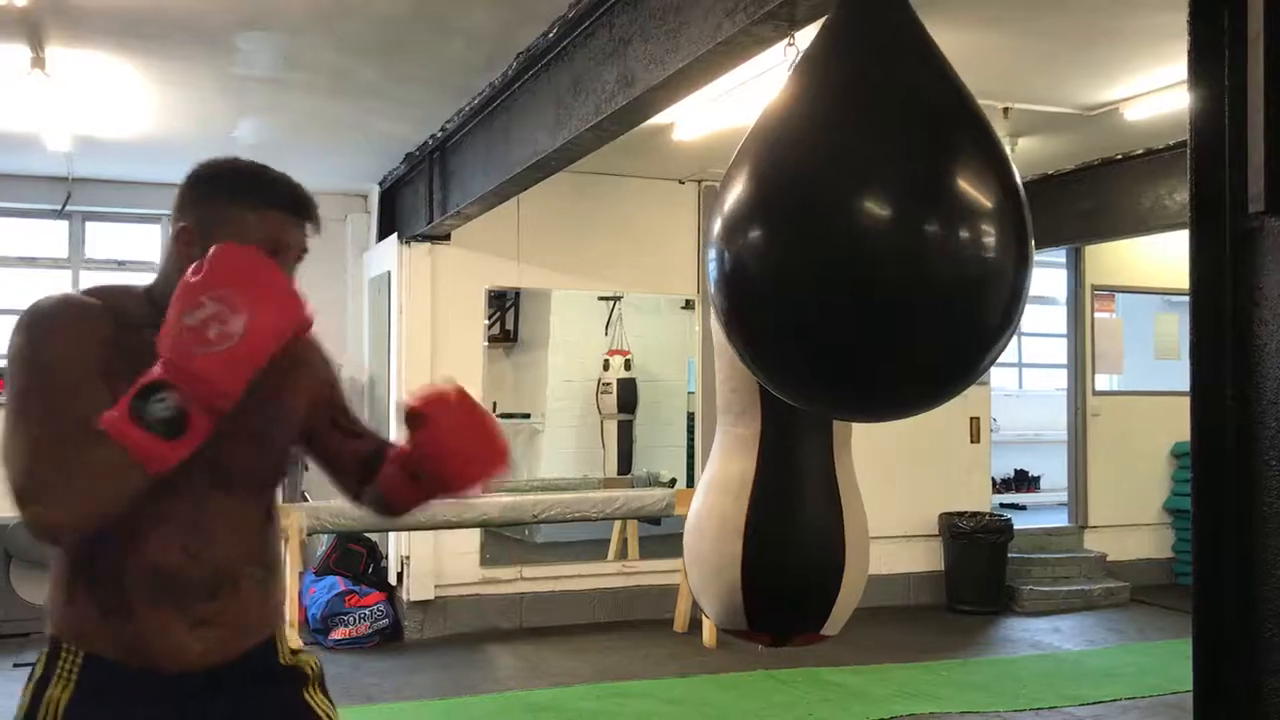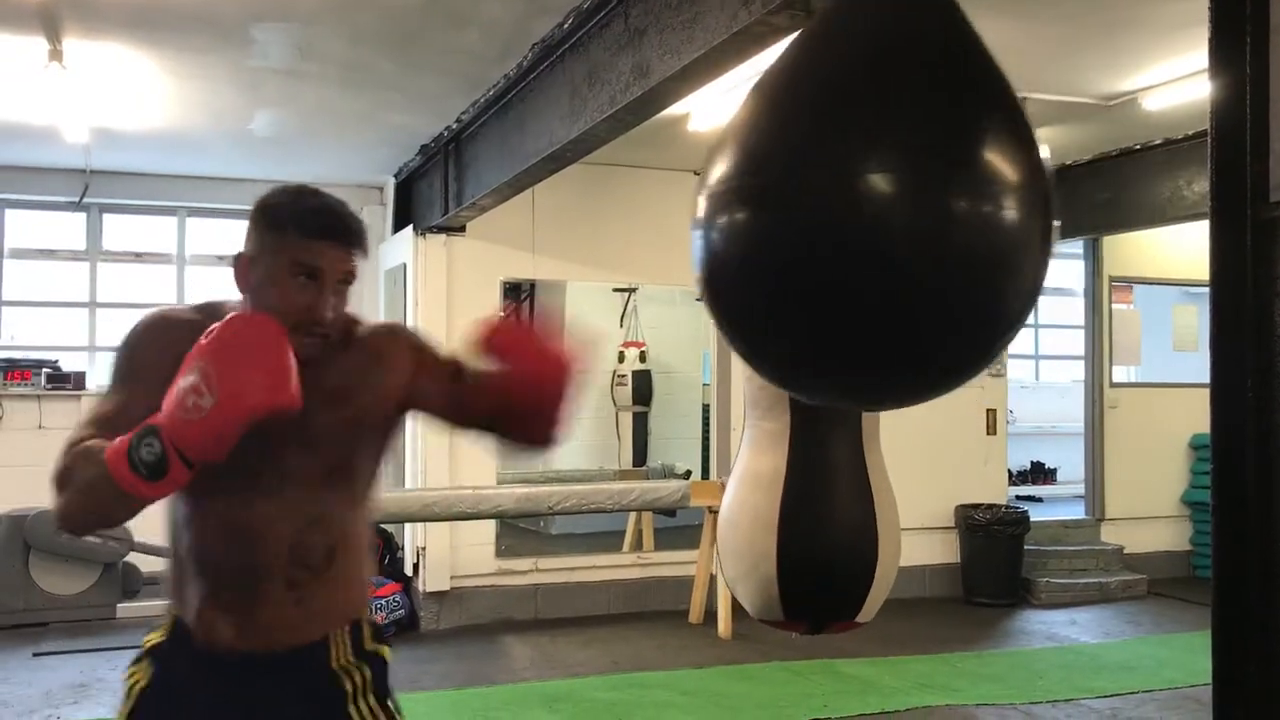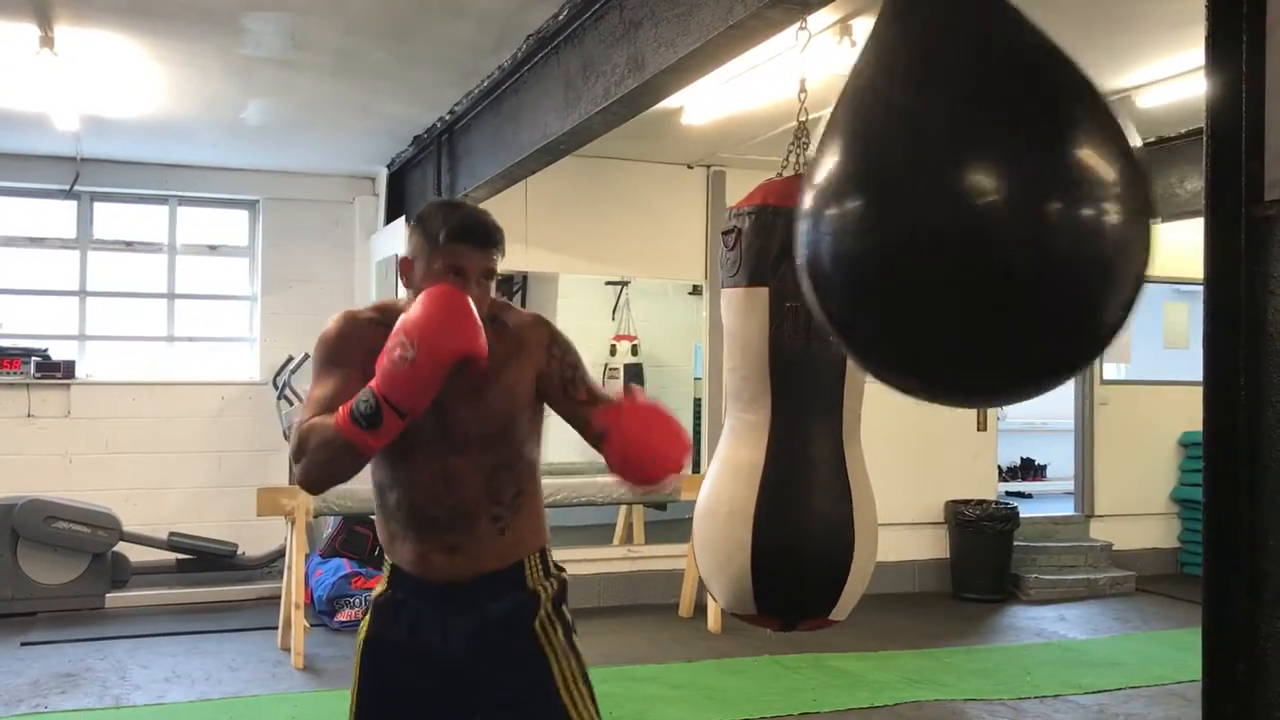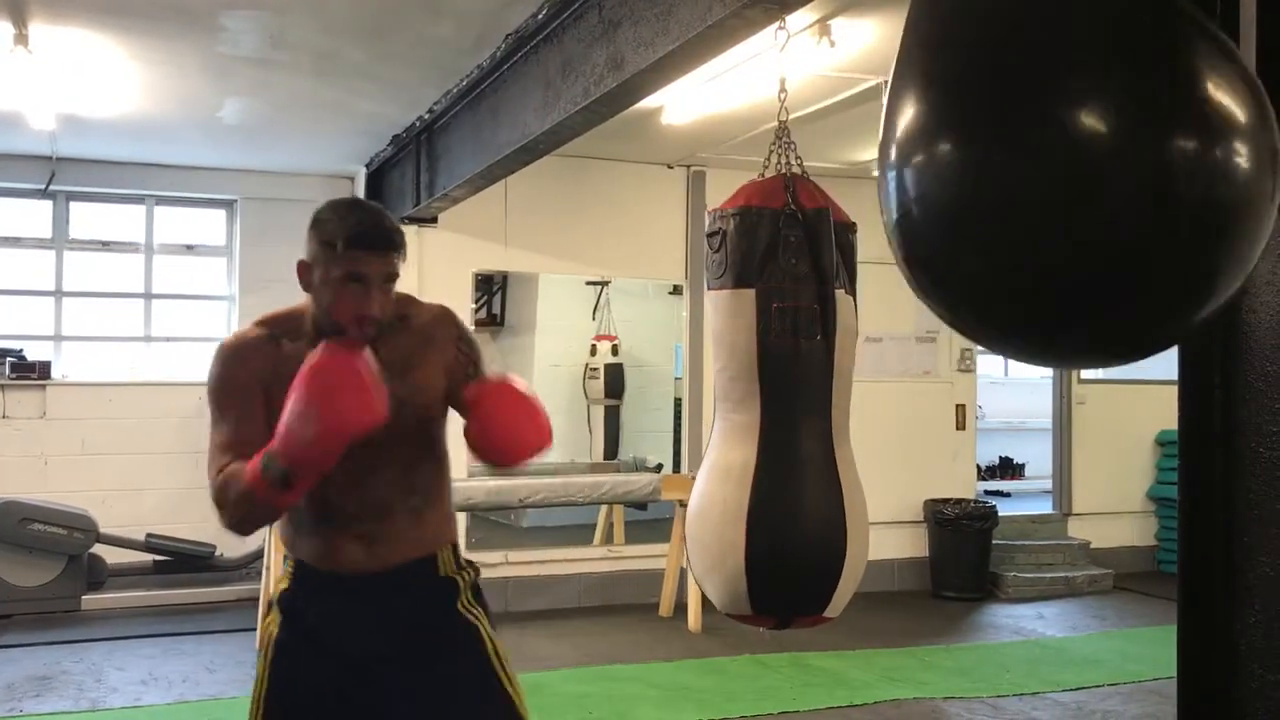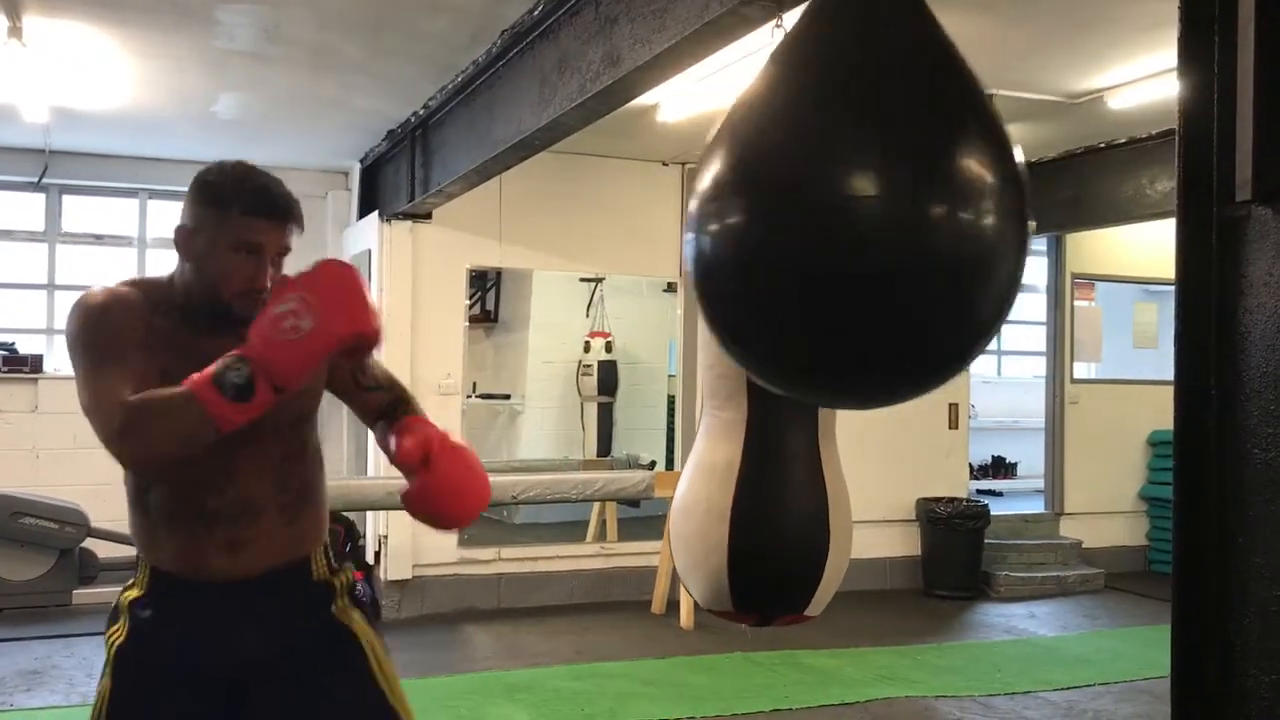
dt=1s
person 1, frame 1
left shoulder: (290, 355)
right shoulder: (67, 330)
left elbow: (371, 483)
right elbow: (55, 508)
left wrist: (421, 464)
right wrist: (187, 387)
person 1, frame 2
left shoulder: (383, 359)
right shoulder: (169, 342)
left elbow: (529, 423)
right elbow: (75, 503)
left wrist: (534, 385)
right wrist: (176, 436)
left hip: (324, 672)
right hip: (189, 665)
person 1, frame 3
left shoulder: (529, 339)
right shoulder: (357, 336)
left elbow: (601, 417)
right elbow: (311, 468)
left wrist: (636, 436)
right wrist: (394, 390)
left hip: (514, 598)
right hip: (408, 601)
person 1, frame 4
left shoulder: (434, 332)
right shoulder: (254, 356)
left elbow: (511, 423)
right elbow: (236, 509)
left wrist: (507, 427)
right wrist: (293, 456)
left hip: (430, 593)
right hip: (316, 602)
person 1, frame 5
left shoulder: (319, 312)
right shoulder: (113, 316)
left elbow: (385, 400)
right elbow: (136, 439)
left wrist: (422, 445)
right wrist: (258, 369)
left hip: (302, 604)
right hip: (170, 614)
